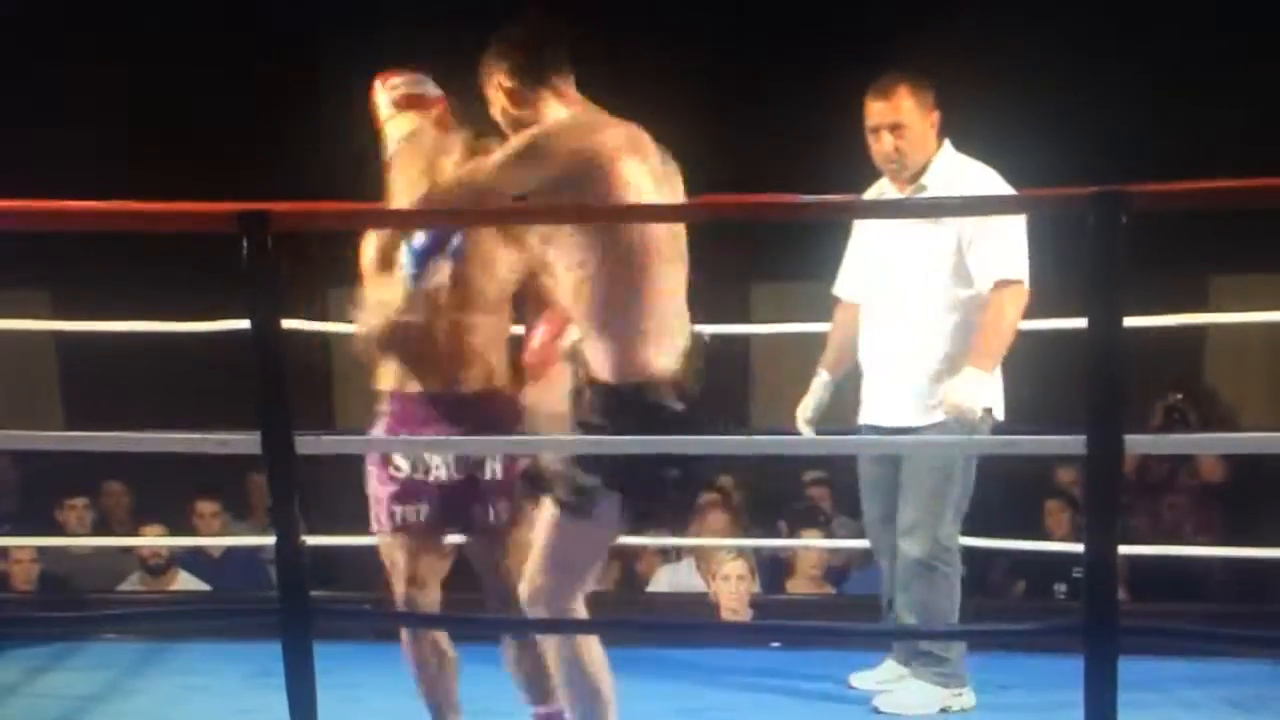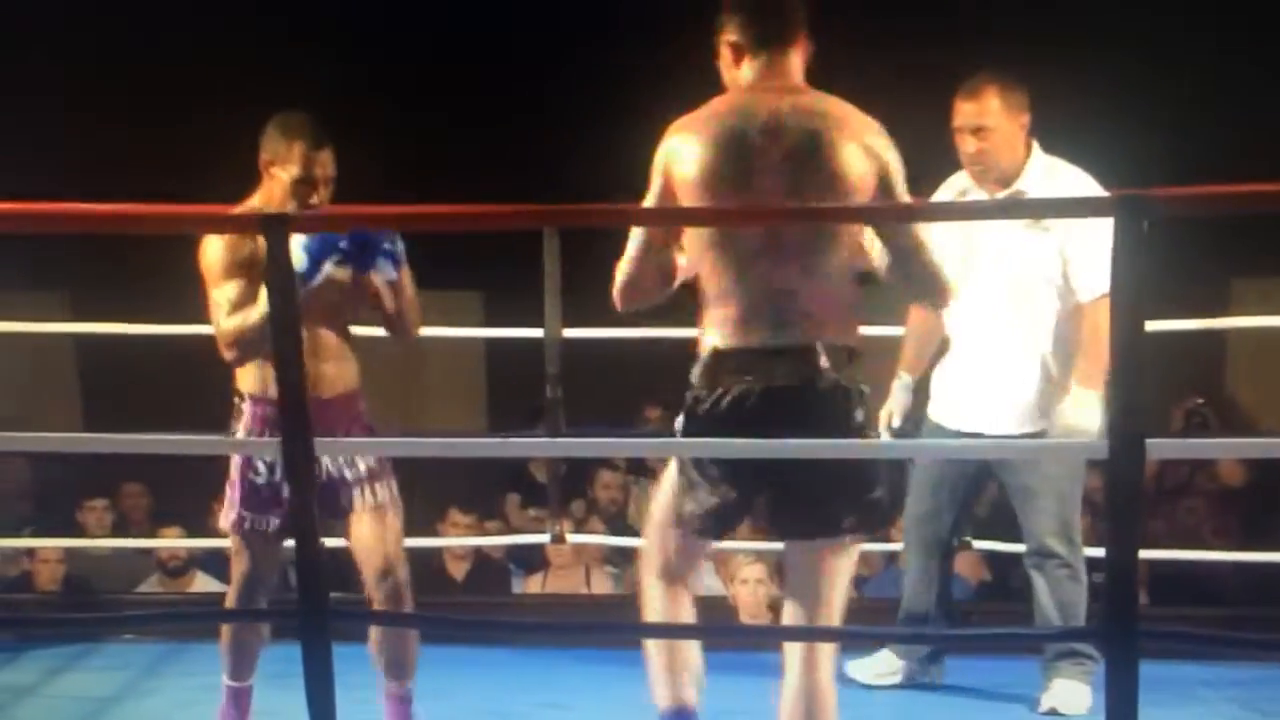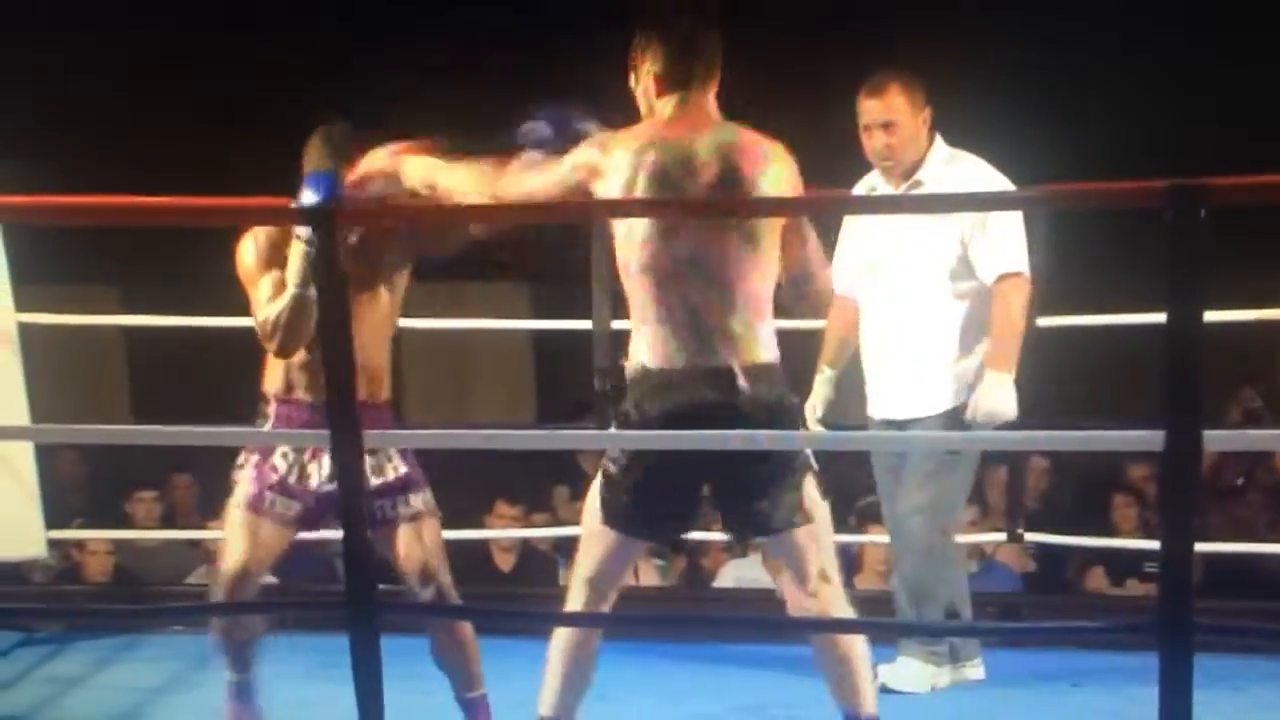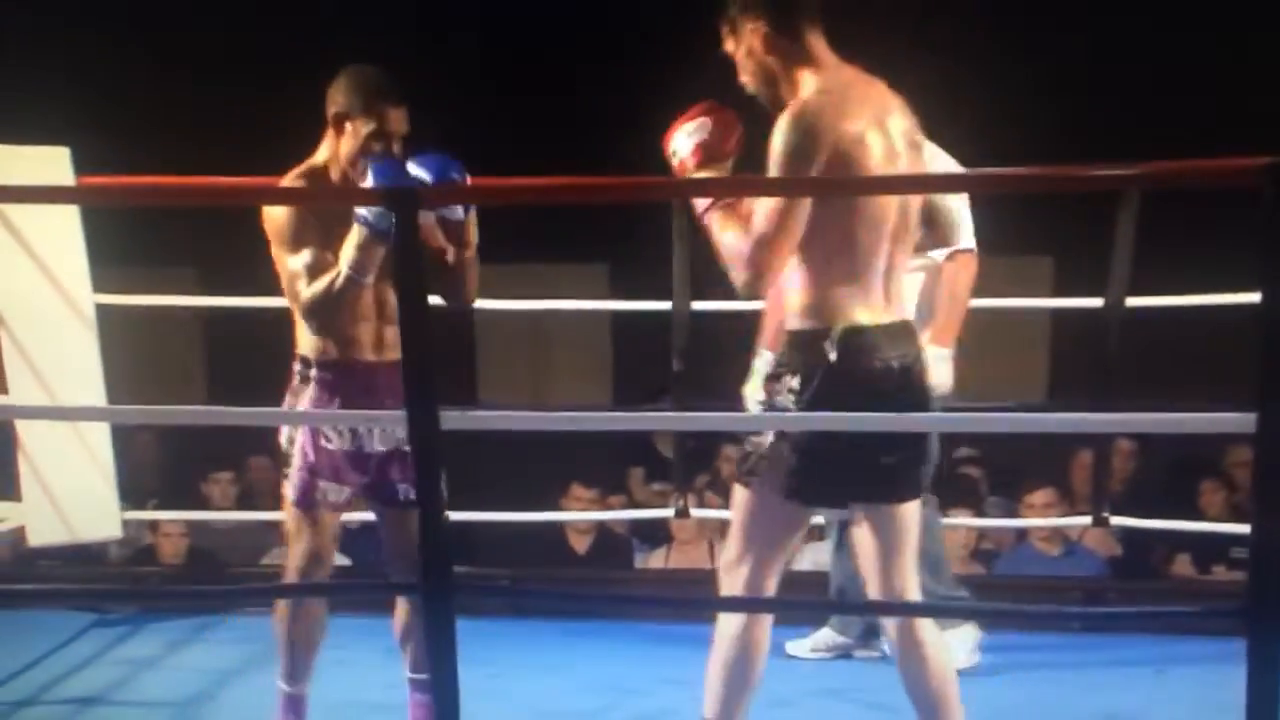
dt=1s
person 1, frame 1
left shoulder: (555, 149)
right shoulder: (638, 148)
left elbow: (439, 201)
left hip: (632, 400)
right hip: (661, 383)
left knee: (545, 601)
right knee: (540, 421)
person 1, frame 2
left shoulder: (686, 139)
right shoulder: (861, 135)
left elbow: (629, 293)
right elbow: (933, 290)
left hip: (728, 389)
right hip: (826, 393)
left knee: (664, 573)
right knee: (813, 639)
person 1, frame 3
left shoulder: (611, 156)
right shoulder: (772, 161)
left elbow: (504, 189)
right elbow: (818, 289)
left wrist: (402, 165)
left hip: (661, 404)
right hip: (759, 401)
left knee: (587, 595)
right knee: (820, 593)
person 1, frame 4
left shoulder: (808, 119)
right shoulder: (891, 106)
left elbow: (753, 272)
right elbow: (931, 230)
left wrist: (707, 191)
left hip: (830, 364)
right hip: (896, 357)
left knee: (746, 577)
right knee: (900, 593)
person 2, frame 1
left shoulder: (513, 243)
right shoulder: (388, 242)
right elbow: (374, 340)
right wrist: (410, 285)
left hip: (489, 421)
right hip: (410, 427)
left knee: (514, 595)
right knee: (417, 598)
person 2, frame 2
left shoulder: (345, 234)
right shoulder: (229, 242)
left elbow: (407, 326)
right elbow: (232, 342)
left wrist: (393, 270)
right wrist: (290, 281)
left hip: (344, 422)
right hip: (269, 427)
left knee: (388, 578)
right knee: (251, 585)
person 2, frame 3
right shoulder: (263, 246)
right elbow: (280, 336)
right wrist: (308, 242)
left hip: (370, 433)
right hip: (292, 432)
left knee: (433, 583)
right knee: (236, 578)
person 2, frame 4
left shoulder: (397, 190)
right shoulder: (293, 203)
left elbow: (458, 290)
right elbow: (318, 311)
left wrist: (460, 223)
right wrist: (367, 228)
left hip: (399, 397)
right hip: (330, 399)
left knee: (415, 565)
right knee: (307, 566)
person 3, frame 1
left shoulder: (978, 190)
right shoulder: (873, 203)
left elbow: (1009, 290)
right elbow: (853, 304)
left wrist: (977, 373)
right wrist: (823, 380)
left hip: (945, 405)
right hip: (881, 403)
left knee: (926, 540)
right knee: (890, 538)
right ankle: (911, 655)
person 3, frame 2
left shoulder: (1074, 195)
right shoulder: (948, 199)
left elbow: (1099, 302)
right elbow: (929, 302)
left wrist: (1086, 390)
right wrist: (904, 382)
left hip: (1040, 412)
right hip: (955, 405)
left knee: (1052, 544)
right knee: (924, 528)
right ankle: (915, 650)
person 3, frame 3
left shoulder: (974, 186)
right shoulder: (863, 197)
left elbow: (1011, 284)
right elbow: (848, 296)
left wrist: (999, 373)
right wrist: (826, 375)
left hip: (950, 393)
right hip: (887, 396)
left knee: (920, 522)
right knee: (911, 527)
left ankle: (926, 651)
right ankle: (957, 648)
person 3, frame 4
left shoulder: (928, 166)
left elbow: (960, 260)
right elbow: (789, 278)
left wrist: (941, 350)
right wrist: (765, 357)
left ankle: (948, 619)
right ankle: (854, 622)
